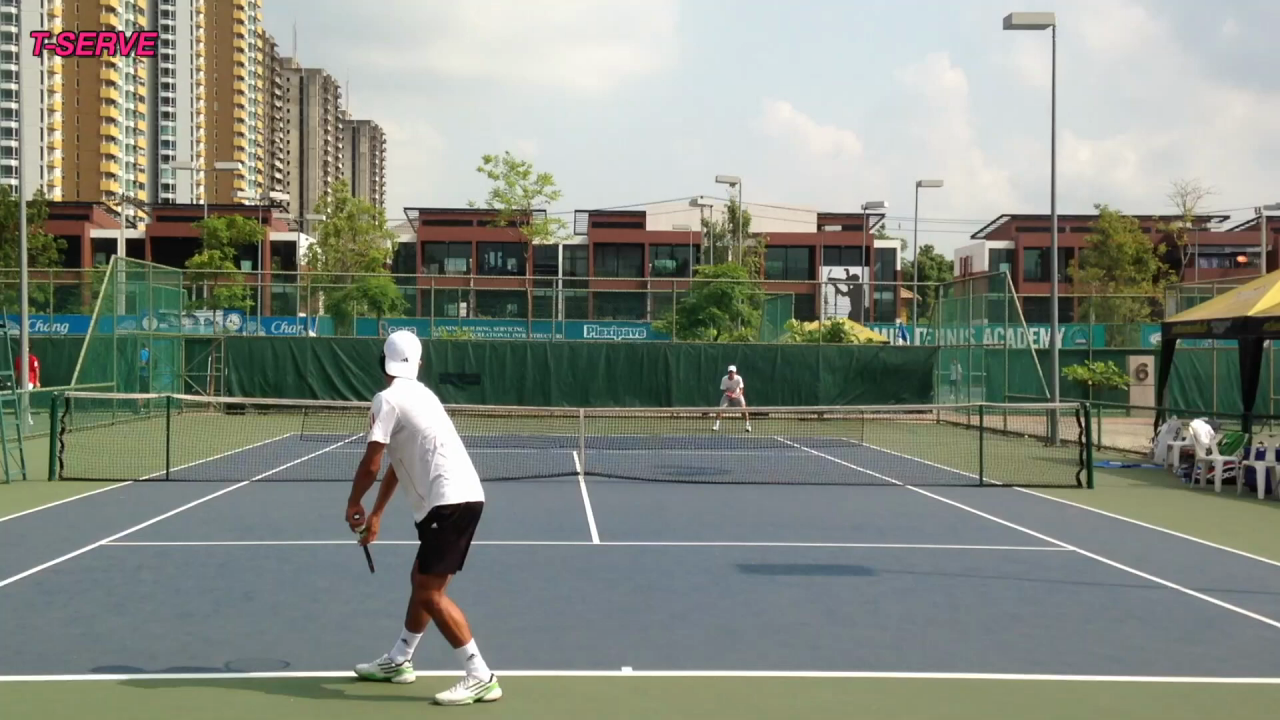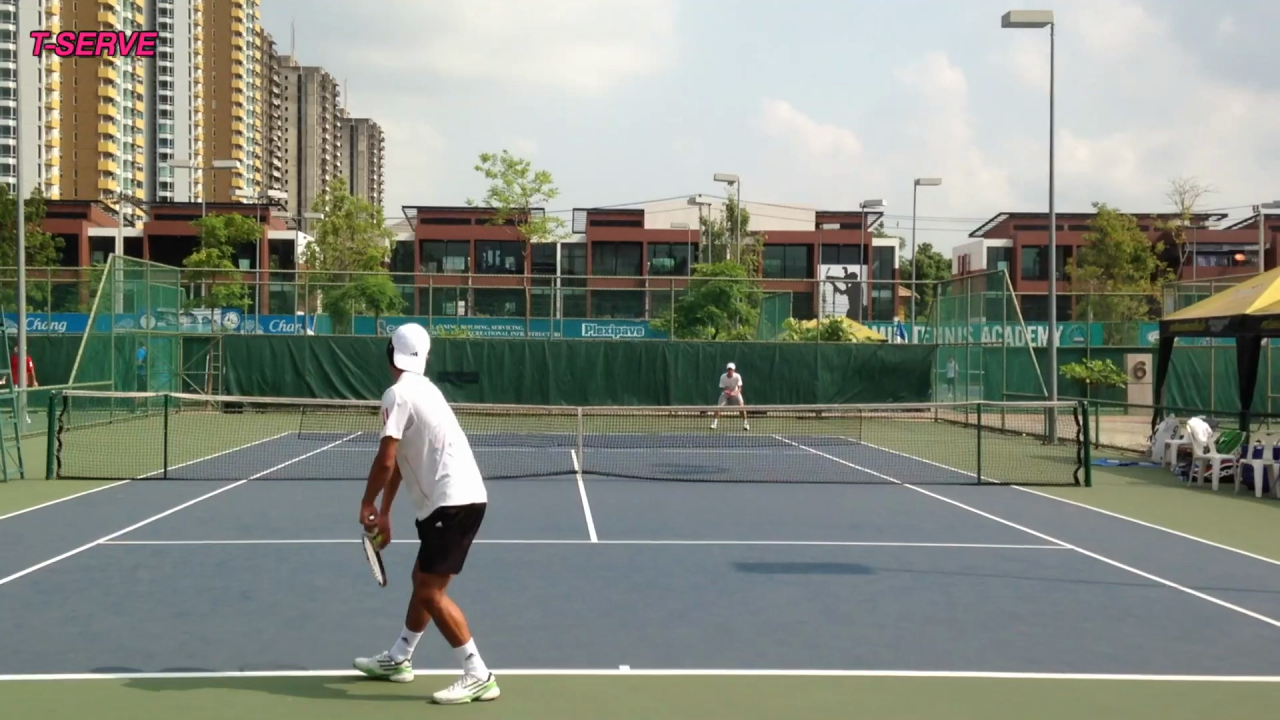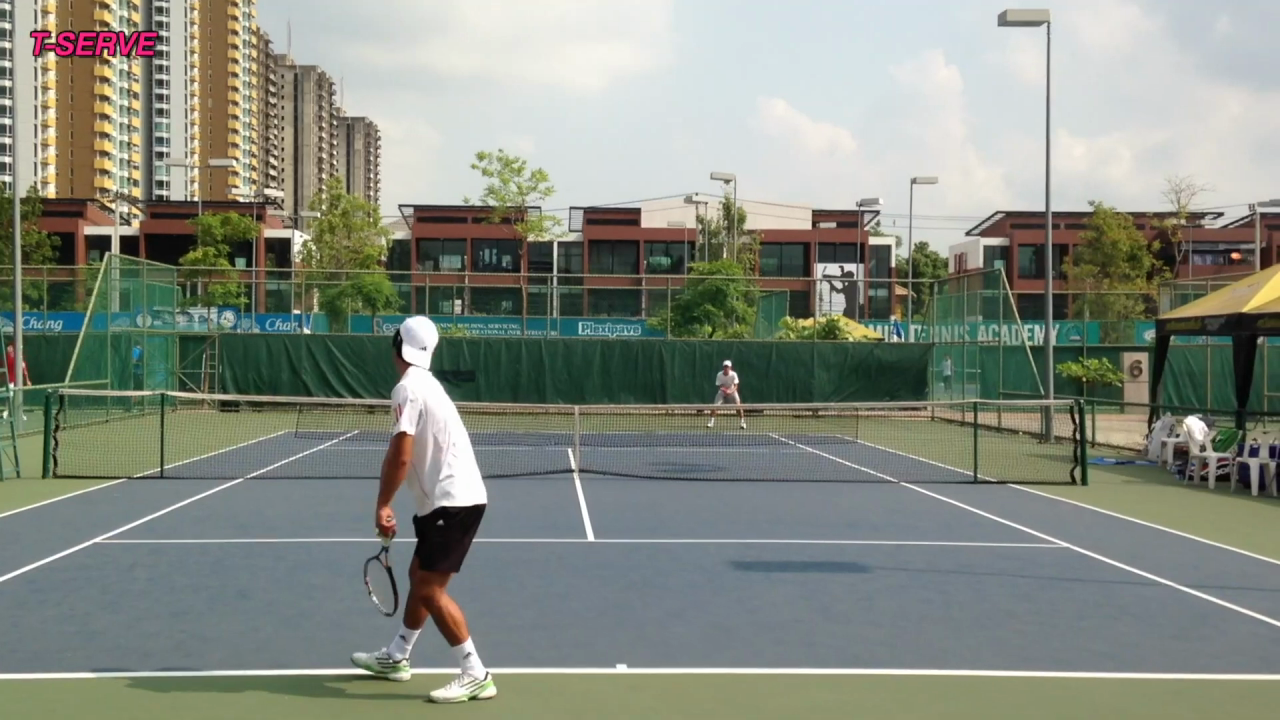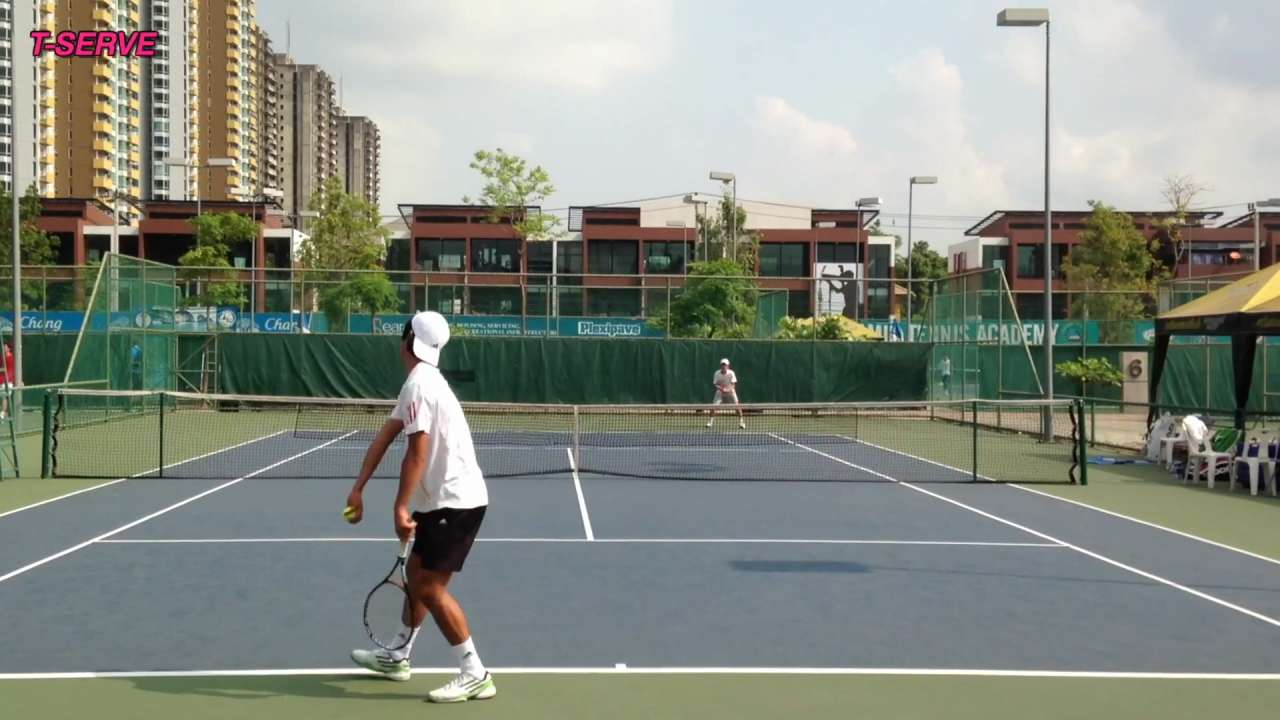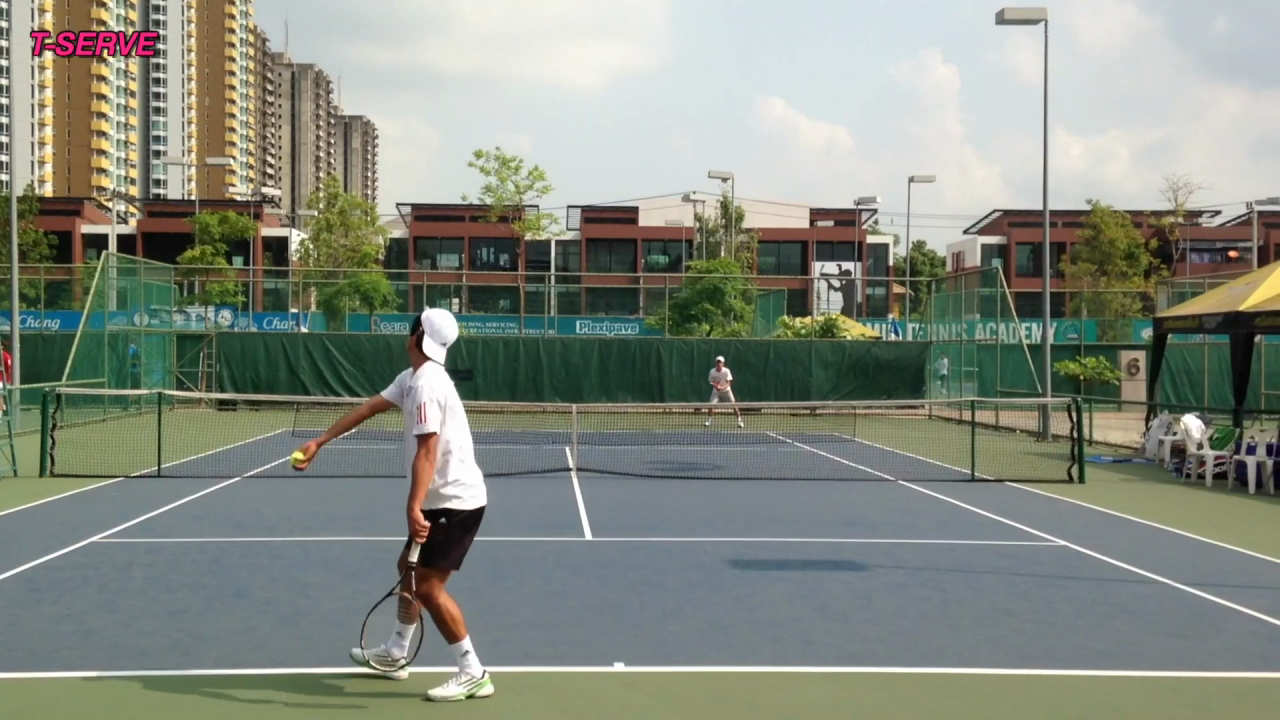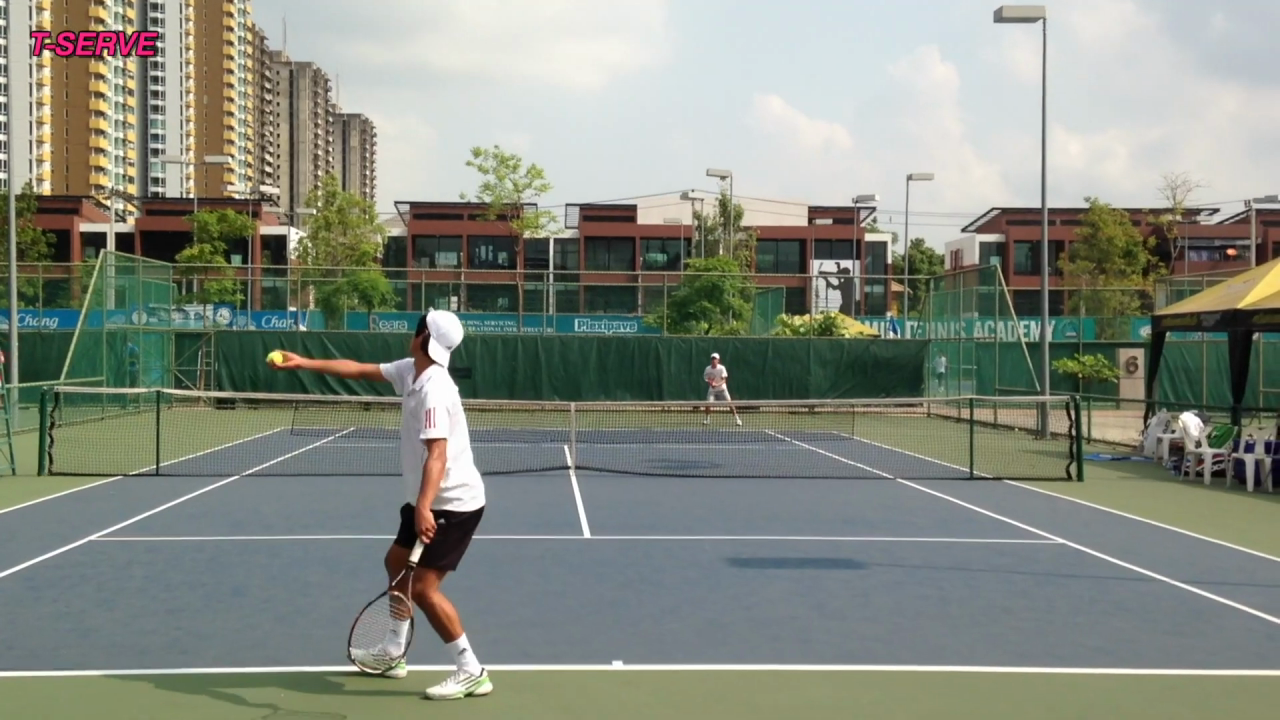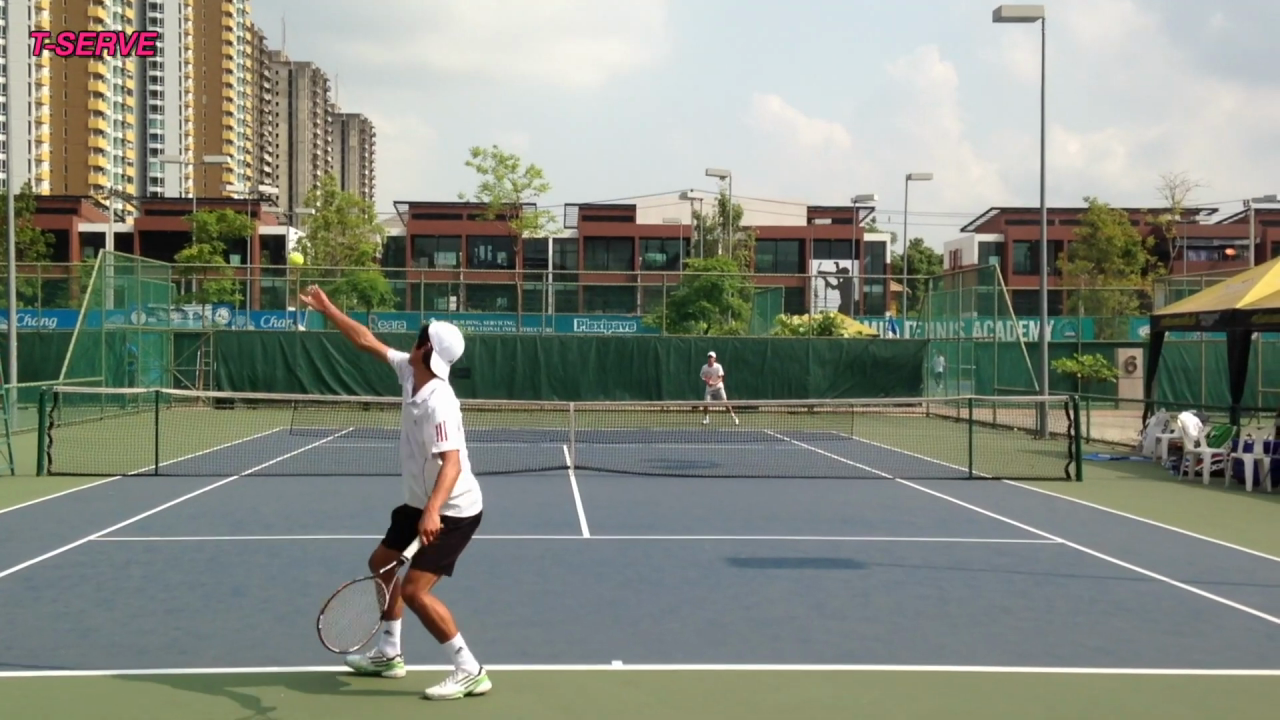
dt=0.1s
person 1, frame 1
left shoulder: (387, 399)
right shoulder: (416, 394)
left elbow: (372, 463)
right elbow: (394, 466)
left wrist: (353, 503)
right wrist: (375, 514)
left hip: (451, 502)
right hip: (459, 498)
left knee: (430, 593)
right knee: (420, 581)
left ankle: (481, 678)
right ankle: (398, 660)
person 1, frame 2
left shoulder: (399, 393)
right shoulder: (421, 390)
left elbow: (386, 458)
right elbow: (400, 462)
left wrist: (367, 503)
right wrist: (384, 513)
left hip: (454, 502)
right hip: (460, 498)
left knee: (431, 592)
right knee: (422, 579)
left ankle: (479, 677)
right ankle: (398, 659)
person 1, frame 3
left shoulder: (408, 388)
right shoulder: (420, 385)
left elbow: (401, 455)
right elbow: (399, 452)
left wrist: (383, 505)
right wrist: (384, 504)
left hip: (454, 501)
right hip: (444, 500)
left knee: (430, 591)
right knee: (418, 575)
left ankle: (477, 676)
right ankle: (395, 657)
person 1, frame 4
left shoulder: (418, 385)
right shoulder: (423, 381)
left elbow: (417, 453)
right elbow: (385, 435)
left wrist: (400, 507)
right wrist: (359, 486)
left hip: (455, 501)
right hip: (443, 498)
left knee: (431, 589)
right knee: (416, 572)
left ankle: (476, 675)
right ankle: (396, 656)
person 1, frame 5
left shoulder: (431, 387)
right shoulder: (411, 379)
left elbow: (429, 450)
right elbow: (369, 407)
left wrist: (414, 506)
right wrist: (321, 440)
left hip: (457, 501)
right hip: (437, 501)
left knee: (429, 588)
right knee: (410, 567)
left ankle: (474, 674)
right ankle: (396, 653)
person 1, frame 6
left shoulder: (435, 391)
right shoulder: (411, 370)
left elbow: (437, 454)
right elbow: (361, 369)
left wrist: (423, 507)
right wrist: (307, 363)
left hip: (455, 503)
right hip: (433, 500)
left knee: (423, 587)
right knee: (396, 562)
left ankle: (471, 673)
right ankle: (392, 653)
person 1, frame 7
left shoulder: (438, 405)
right shoulder: (411, 370)
left elbow: (452, 465)
right elbow: (368, 341)
left wrist: (433, 513)
right wrist: (327, 308)
left hip: (456, 509)
right hip: (421, 505)
left knee: (415, 590)
right knee: (380, 562)
left ankle: (470, 672)
right ankle: (388, 654)
